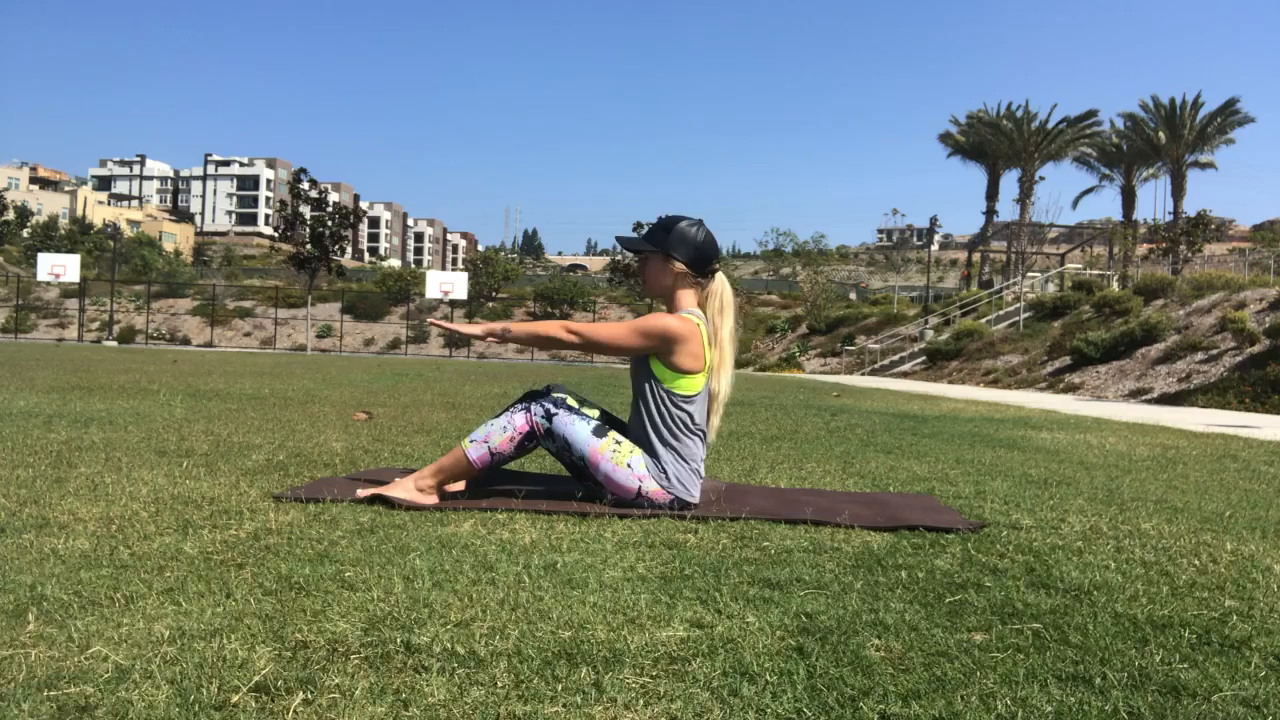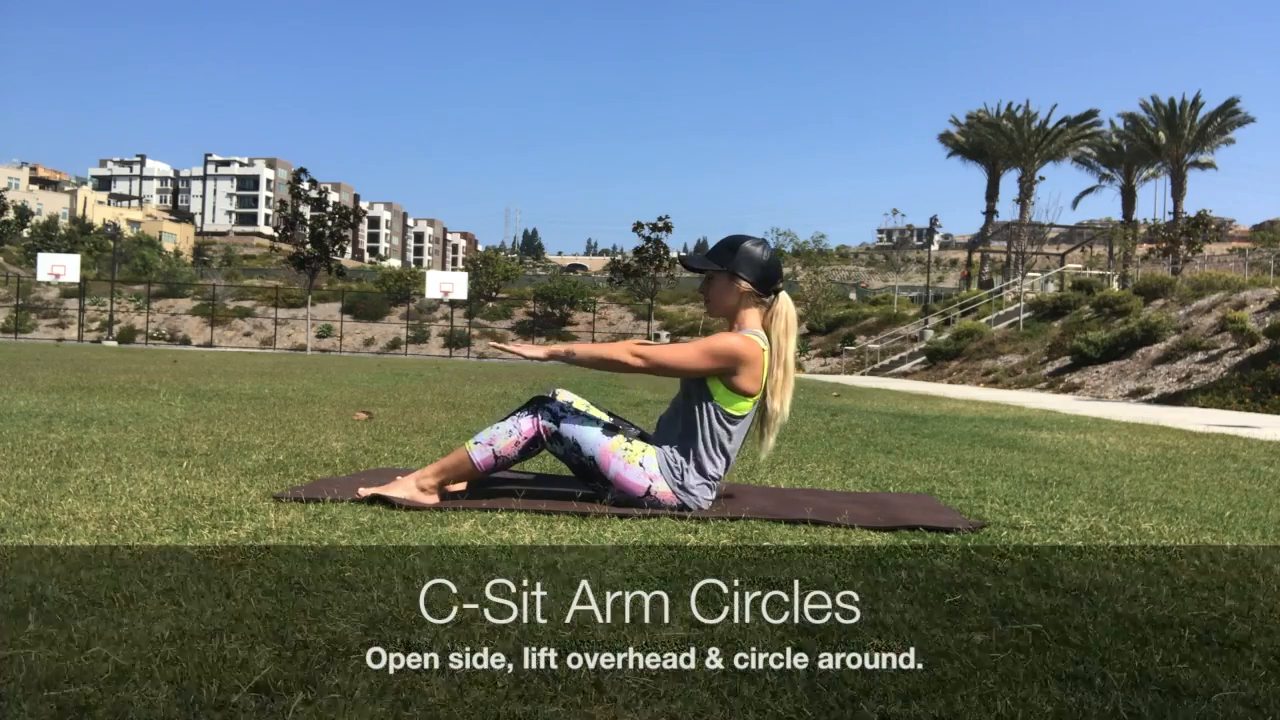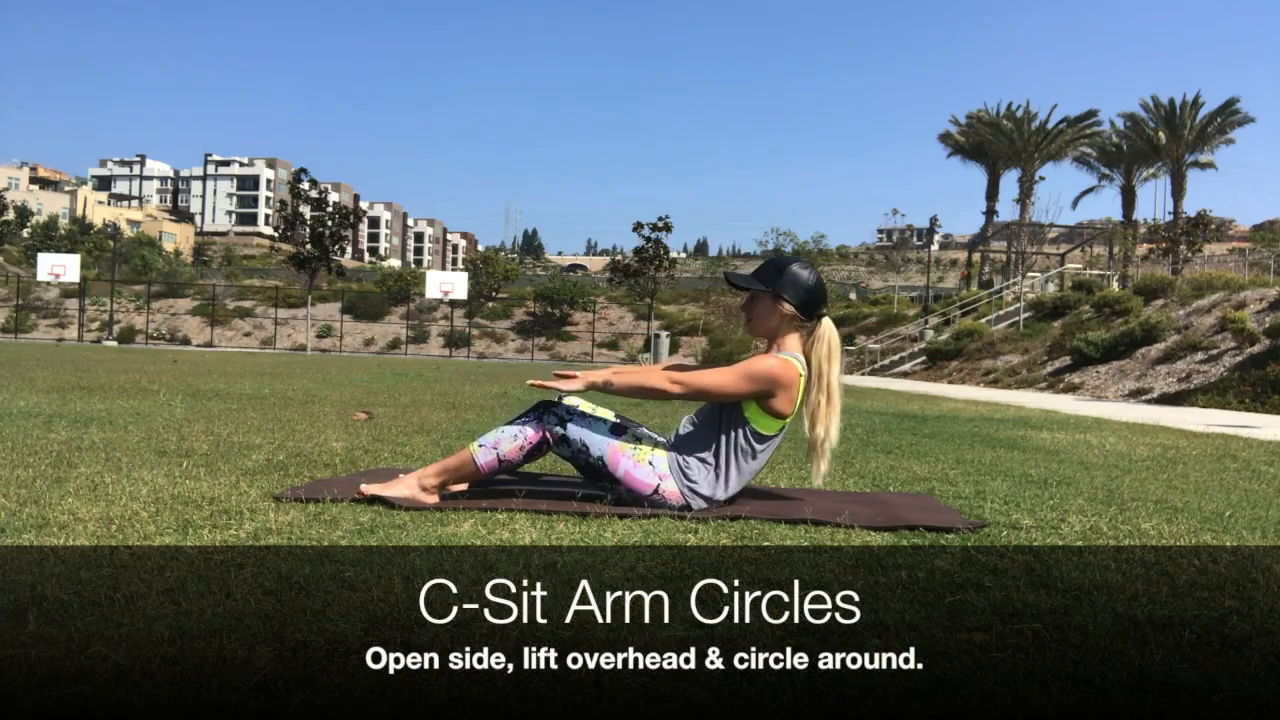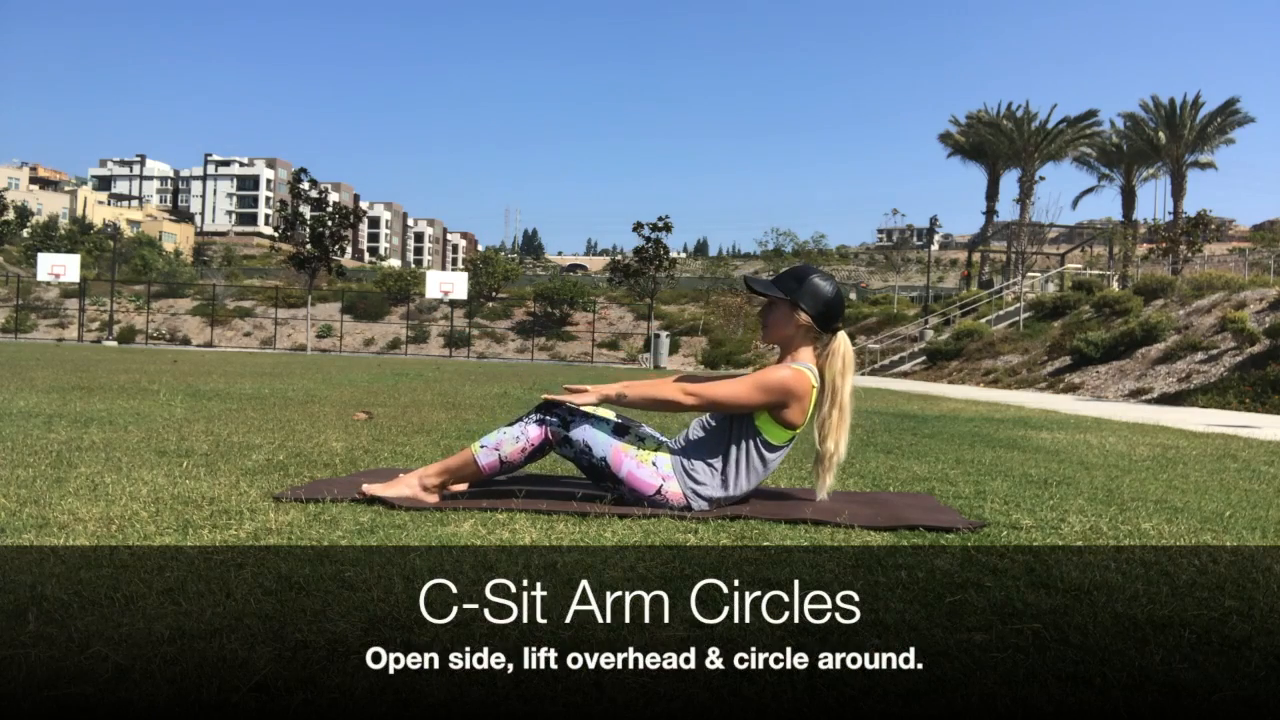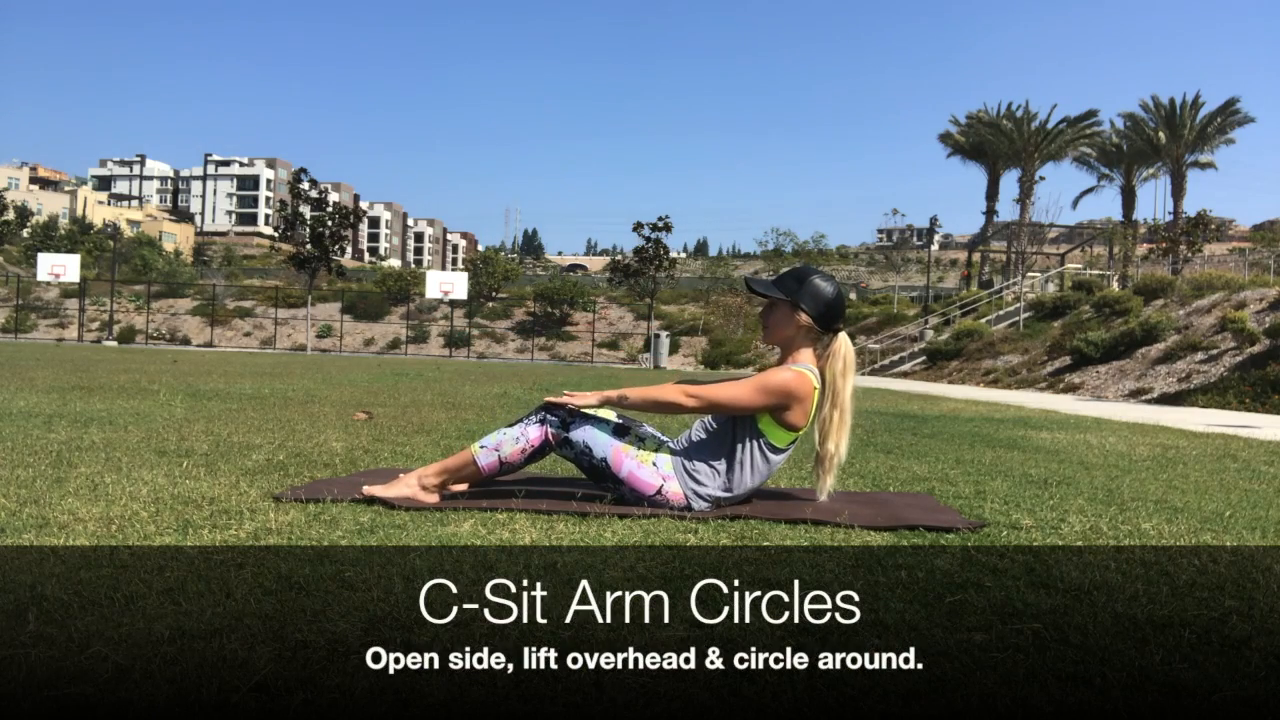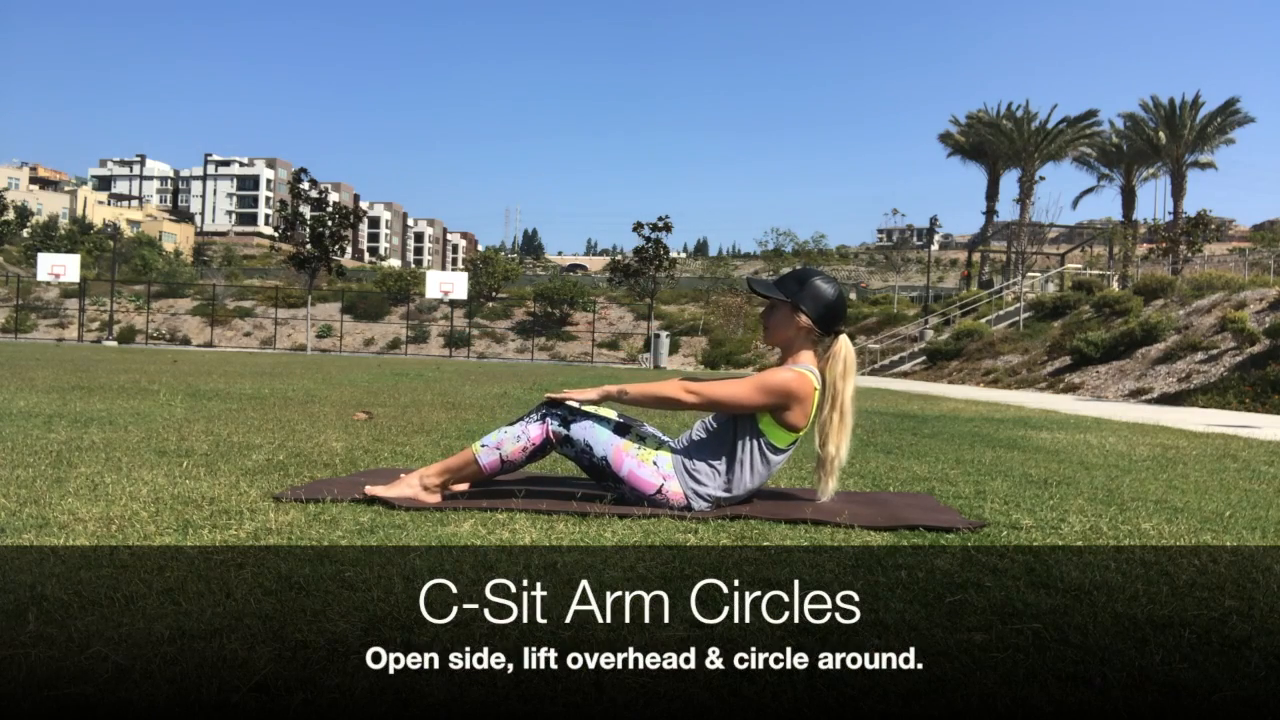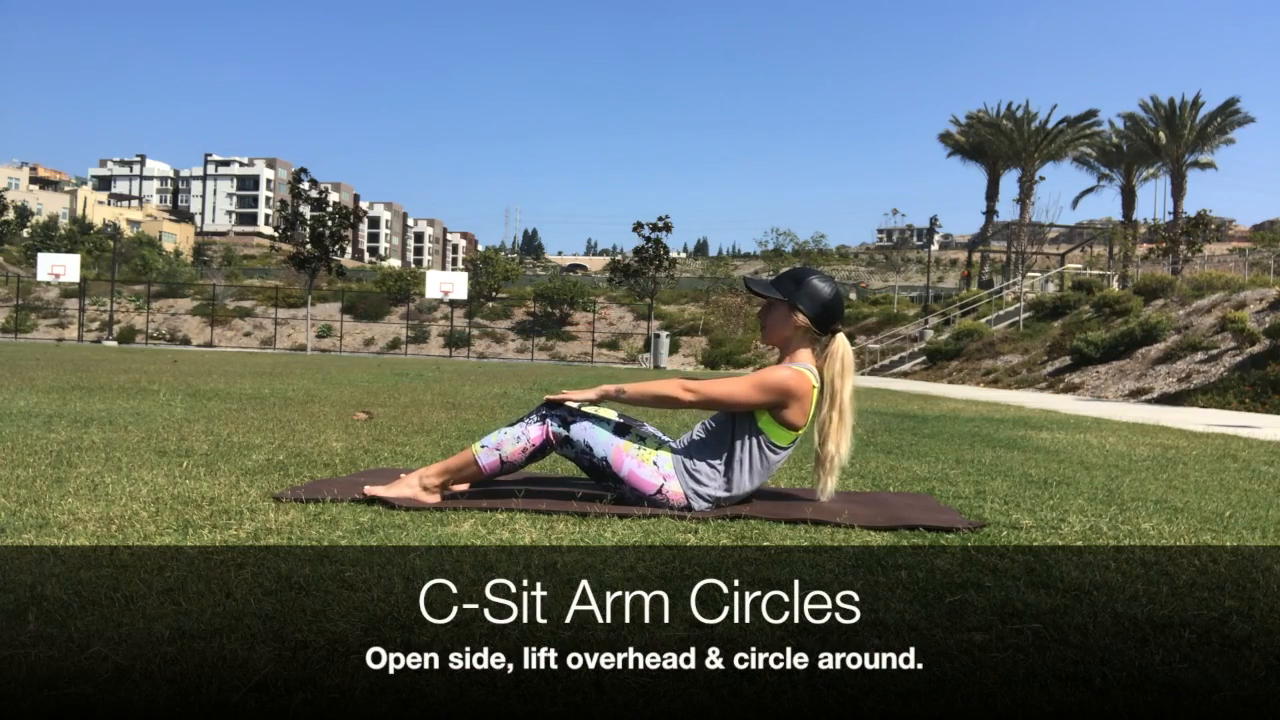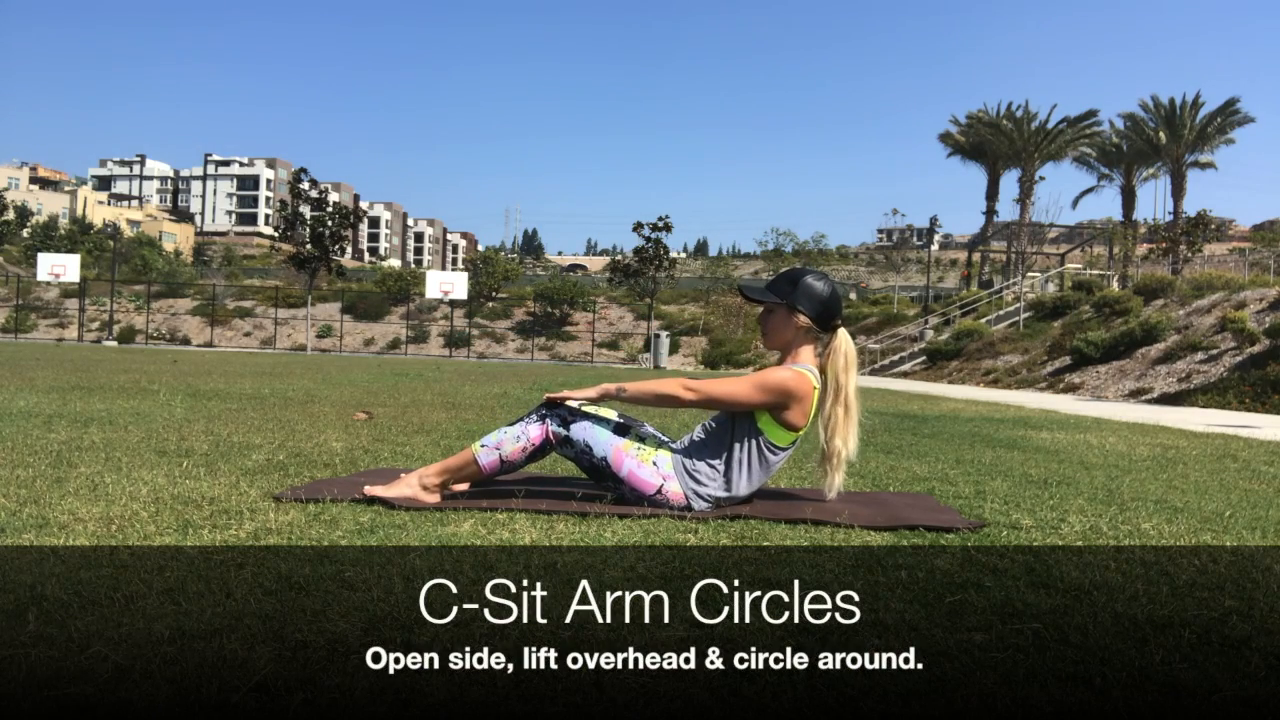
dt=0.4s
person 1, frame 1
left shoulder: (673, 328)
right shoulder: (690, 326)
left elbow: (573, 335)
right elbow: (590, 336)
left wrist: (490, 330)
right wrist: (500, 330)
left hip: (662, 486)
right hip: (657, 469)
left knee: (539, 412)
right knee: (550, 398)
left ankle: (424, 484)
right ankle: (454, 475)
person 1, frame 2
left shoulder: (738, 348)
right shoulder: (742, 345)
left elbow: (637, 359)
right elbow: (646, 349)
left wrist: (553, 351)
right wrist: (561, 349)
left hip: (671, 486)
right hip: (666, 467)
left knee: (546, 417)
right knee: (556, 402)
left ankle: (426, 483)
right ankle: (454, 477)
person 1, frame 3
left shoulder: (777, 370)
right shoulder: (774, 366)
left elbow: (673, 385)
right elbow: (680, 370)
left wrist: (594, 381)
right wrist: (598, 376)
left hip: (678, 486)
right hip: (676, 465)
left knee: (553, 421)
right knee: (561, 409)
left ankle: (427, 481)
right ankle: (455, 474)
person 1, frame 4
left shoulder: (790, 380)
right shoulder: (785, 375)
left elbow: (688, 397)
right elbow: (694, 381)
left wrist: (605, 393)
right wrist: (608, 390)
left hip: (681, 487)
right hip: (680, 466)
left knee: (554, 421)
right knee: (561, 413)
left ankle: (428, 481)
right ankle: (457, 474)
person 1, frame 5
left shoulder: (792, 382)
right shoulder: (786, 375)
left elbow: (690, 399)
right elbow: (698, 389)
left wrist: (607, 396)
right wrist: (607, 399)
left hip: (682, 487)
right hip: (681, 466)
left knee: (556, 423)
right knee: (561, 412)
left ankle: (429, 480)
right ankle: (458, 474)
person 1, frame 6
left shoulder: (792, 383)
right shoulder: (788, 376)
left elbow: (690, 396)
right elbow: (703, 389)
left wrist: (606, 391)
right wrist: (608, 395)
left hip: (683, 486)
right hip: (683, 465)
left knee: (556, 420)
right knee: (563, 411)
left ankle: (430, 480)
right ankle: (454, 474)
person 1, frame 7
left shoulder: (791, 380)
right shoulder: (788, 373)
left elbow: (688, 394)
right elbow: (704, 392)
left wrist: (604, 390)
left hip: (684, 486)
right hip: (684, 465)
left knee: (557, 421)
right knee: (561, 411)
left ankle: (430, 480)
right ankle: (453, 475)
person 1, frame 8
left shoulder: (791, 382)
right shoulder: (789, 377)
left elbow: (688, 392)
right elbow: (705, 395)
left wrist: (605, 389)
left hip: (683, 487)
right hip: (685, 465)
left knee: (556, 421)
right knee: (569, 411)
left ankle: (430, 480)
right ankle: (456, 474)
